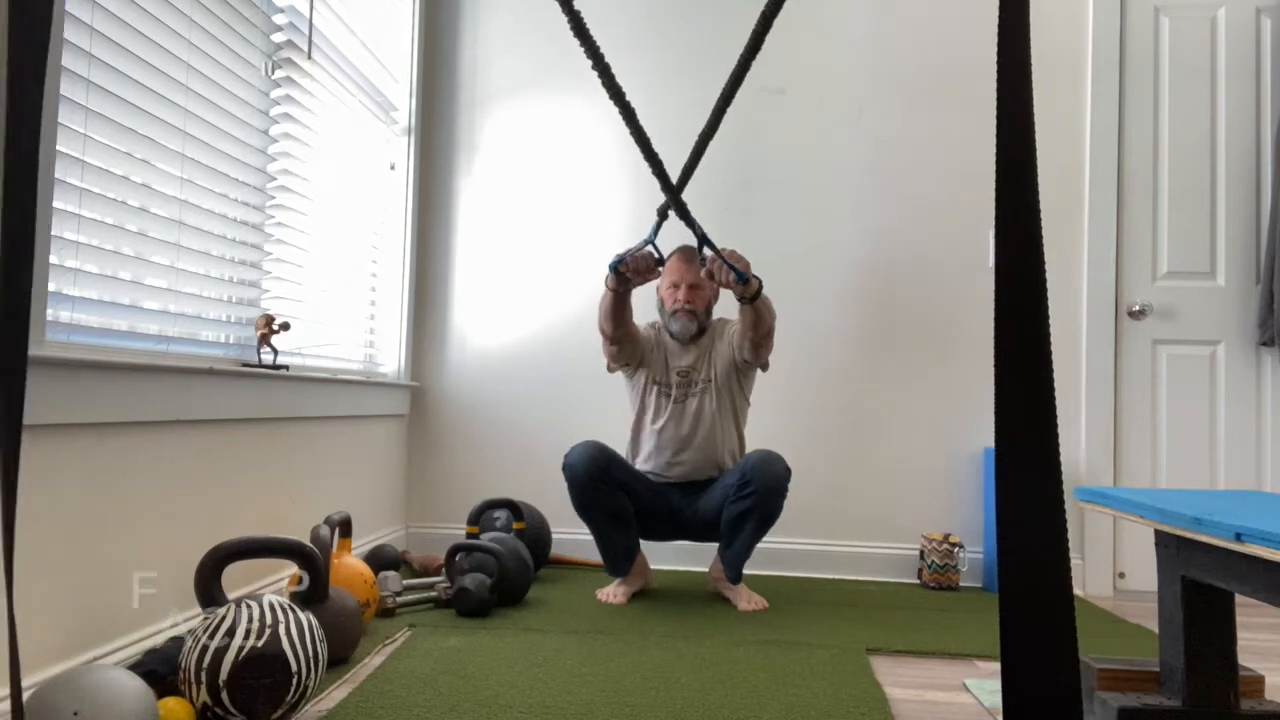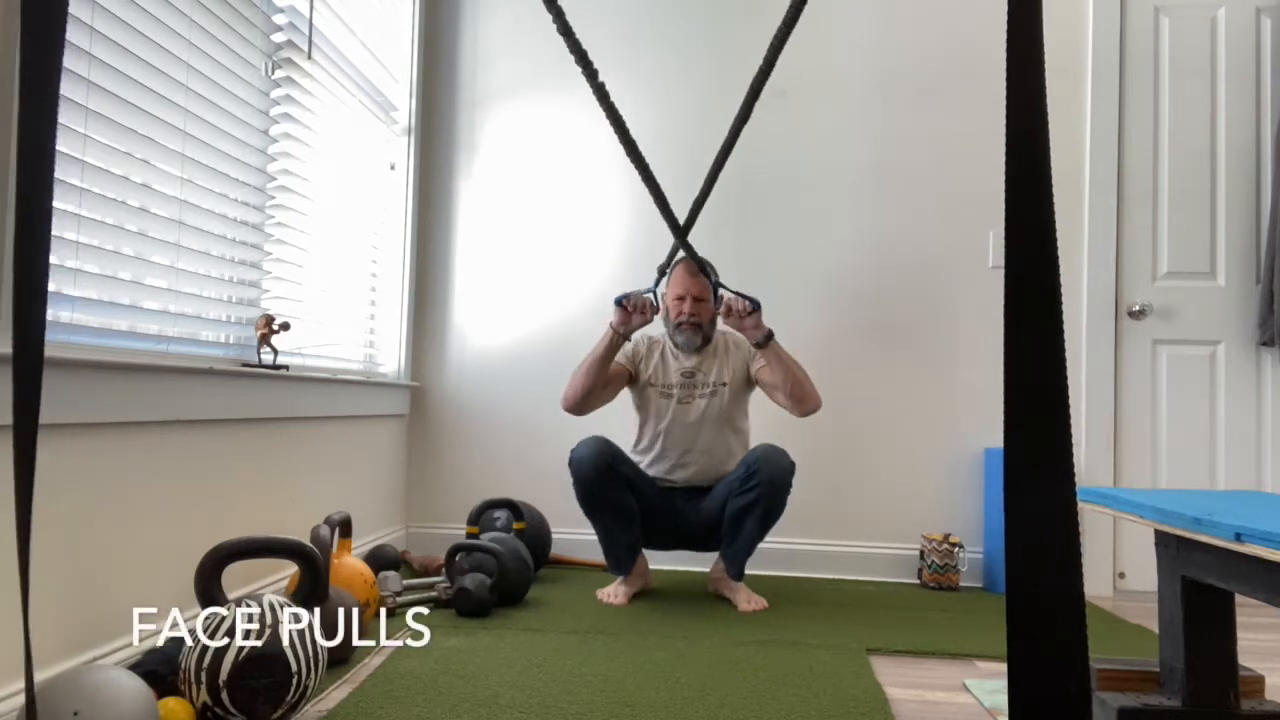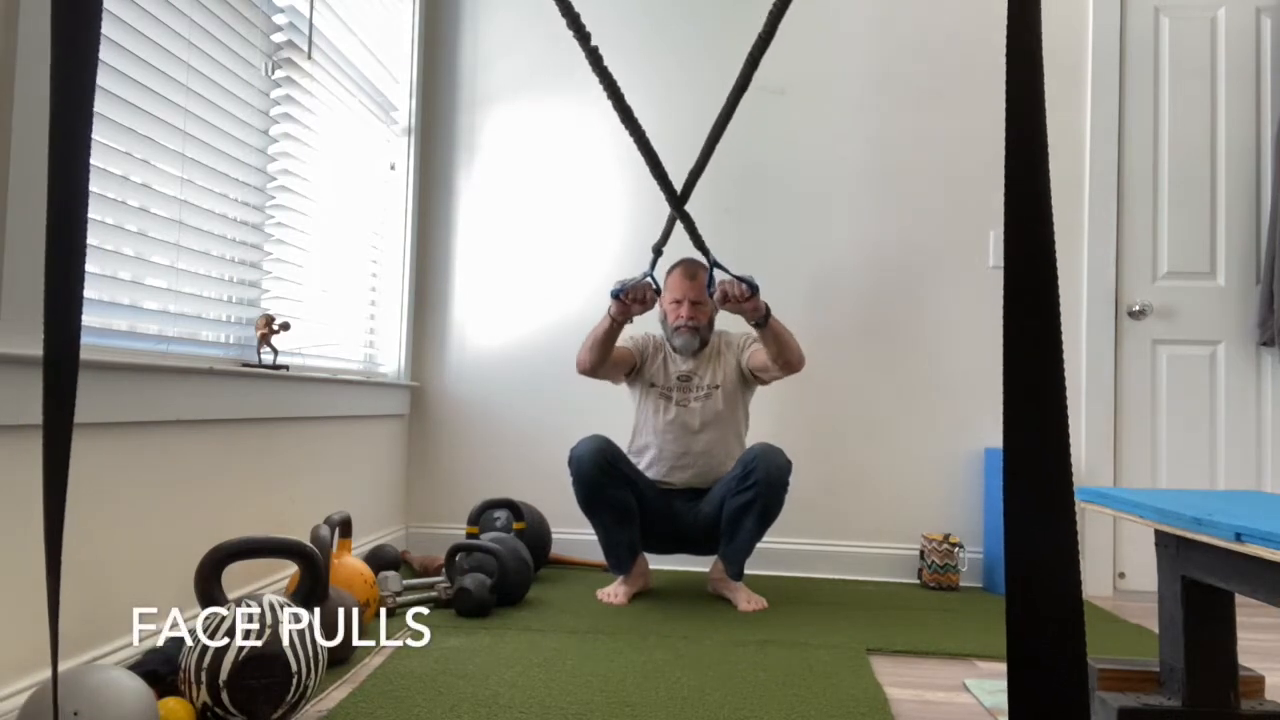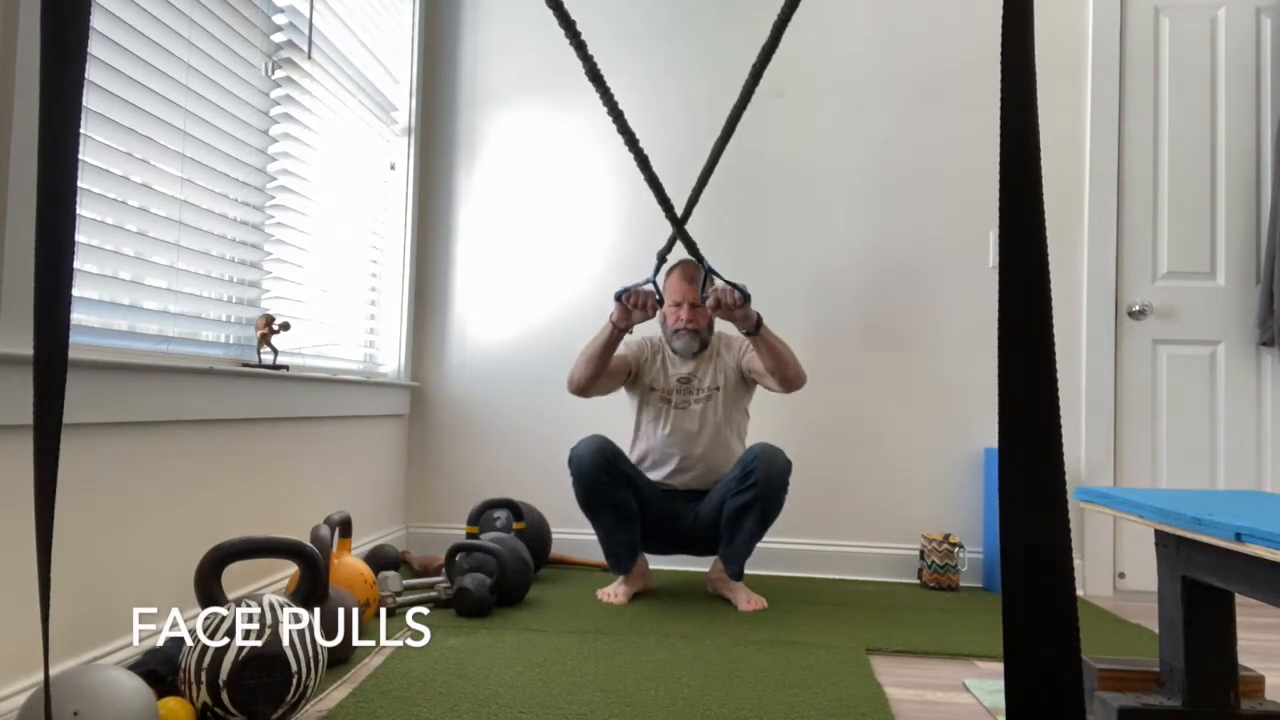
dt=1s
person 1, frame 1
left shoulder: (731, 341)
right shoulder: (641, 344)
left elbow: (761, 331)
right elbow: (612, 330)
left wrist: (749, 289)
right wrist: (618, 285)
left hip: (715, 498)
right hip: (649, 496)
left knee: (768, 468)
right knee: (583, 460)
left ankle: (727, 573)
right ankle: (629, 570)
person 1, frame 2
left shoulder: (741, 351)
right shoulder: (640, 351)
left elbow: (806, 403)
right elbow: (574, 402)
left wrist: (760, 335)
right wrist: (617, 332)
left hip: (716, 505)
right hip: (651, 503)
left knee: (773, 462)
right knee: (589, 455)
left ankle: (728, 573)
right ankle: (630, 570)
person 1, frame 3
left shoulder: (737, 350)
right shoulder: (643, 350)
left elbow: (791, 363)
right elbow: (588, 364)
left wrist: (758, 314)
right wrist: (617, 315)
left hip: (715, 511)
right hip: (651, 507)
left knee: (770, 460)
right knee: (589, 453)
left ankle: (728, 573)
right ankle: (630, 570)
person 1, frame 4
left shoulder: (736, 353)
right shoulder: (642, 352)
left elbow: (791, 379)
right elbow: (579, 383)
left wrist: (750, 323)
right wrist: (618, 323)
left hip: (715, 512)
right hip: (651, 509)
left knee: (770, 461)
right knee: (589, 454)
left ankle: (727, 573)
right ankle: (630, 570)
